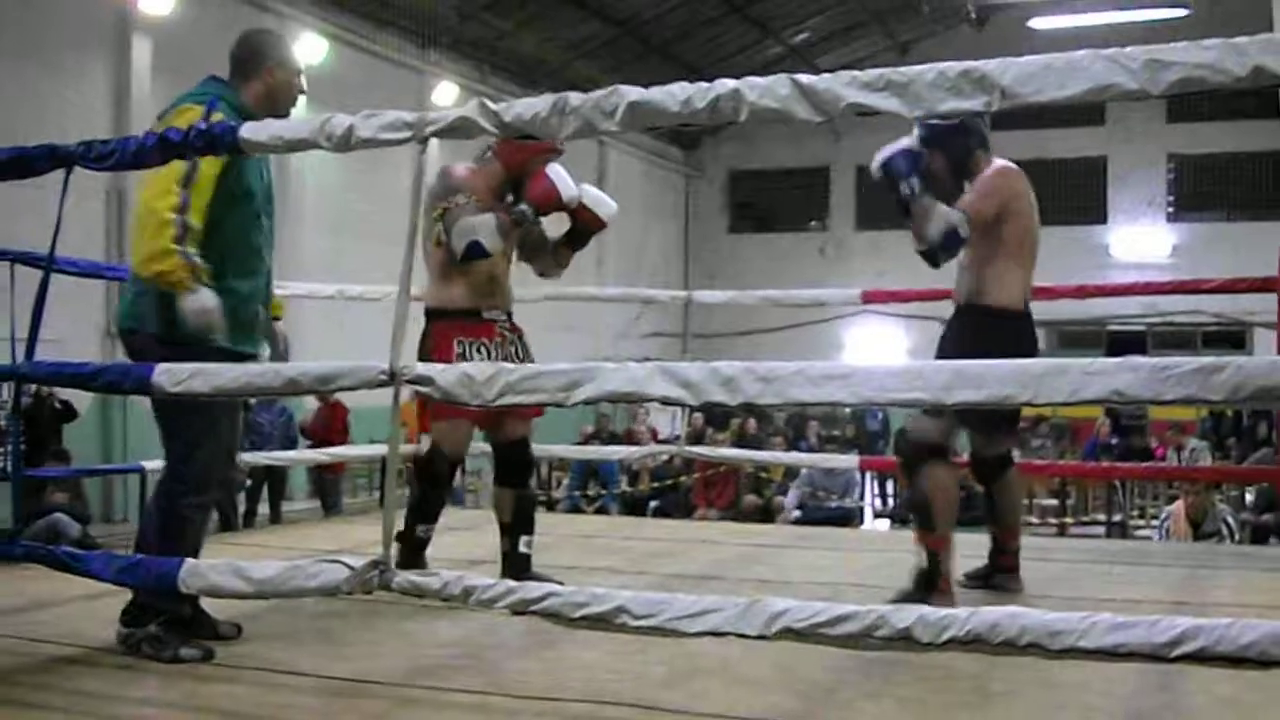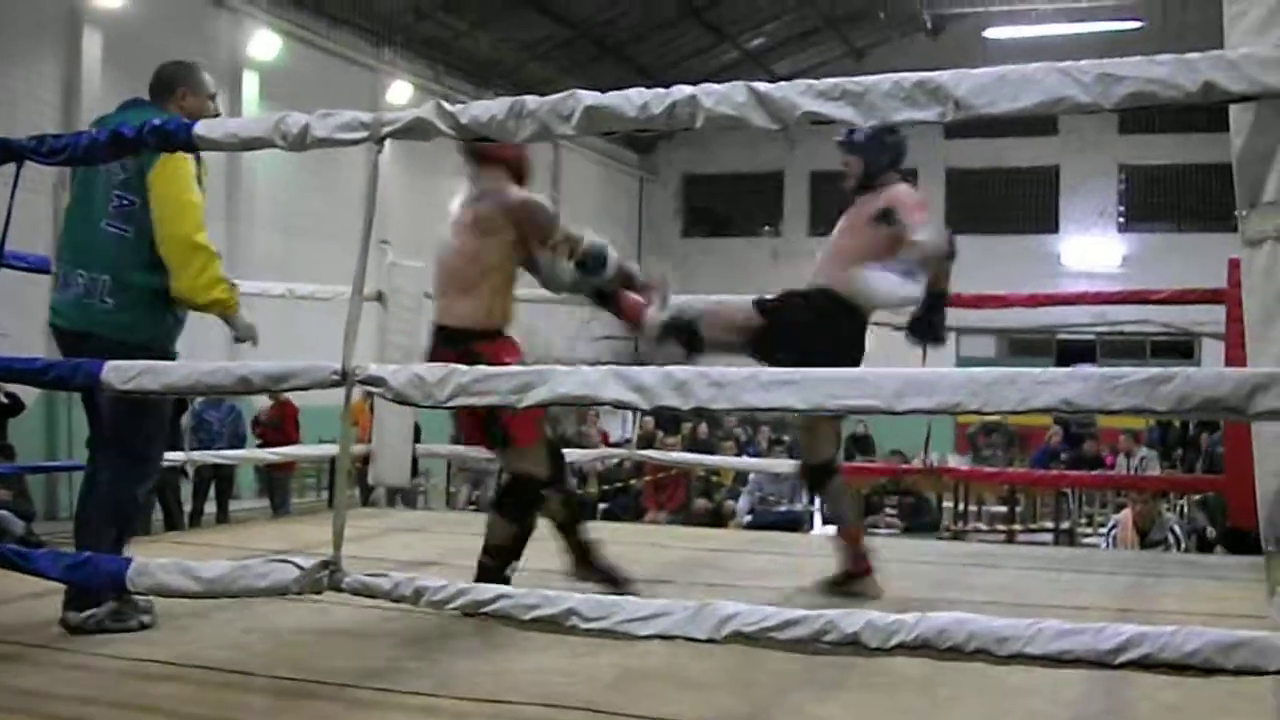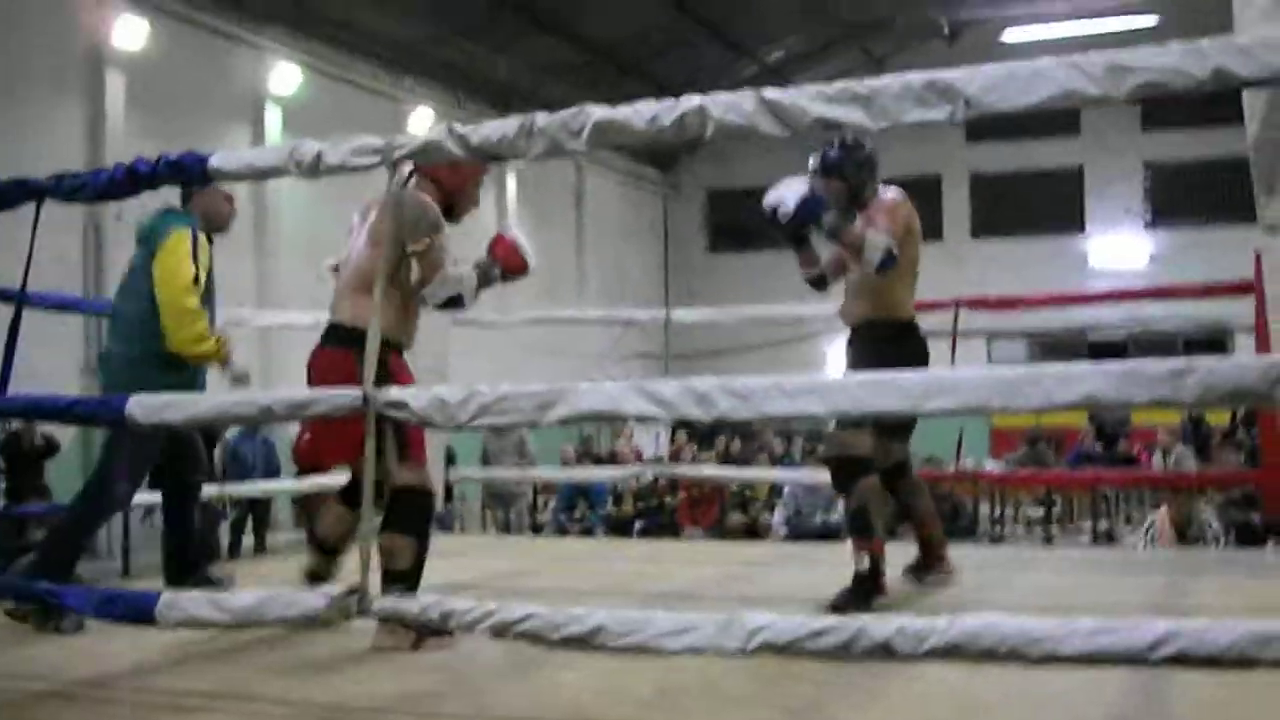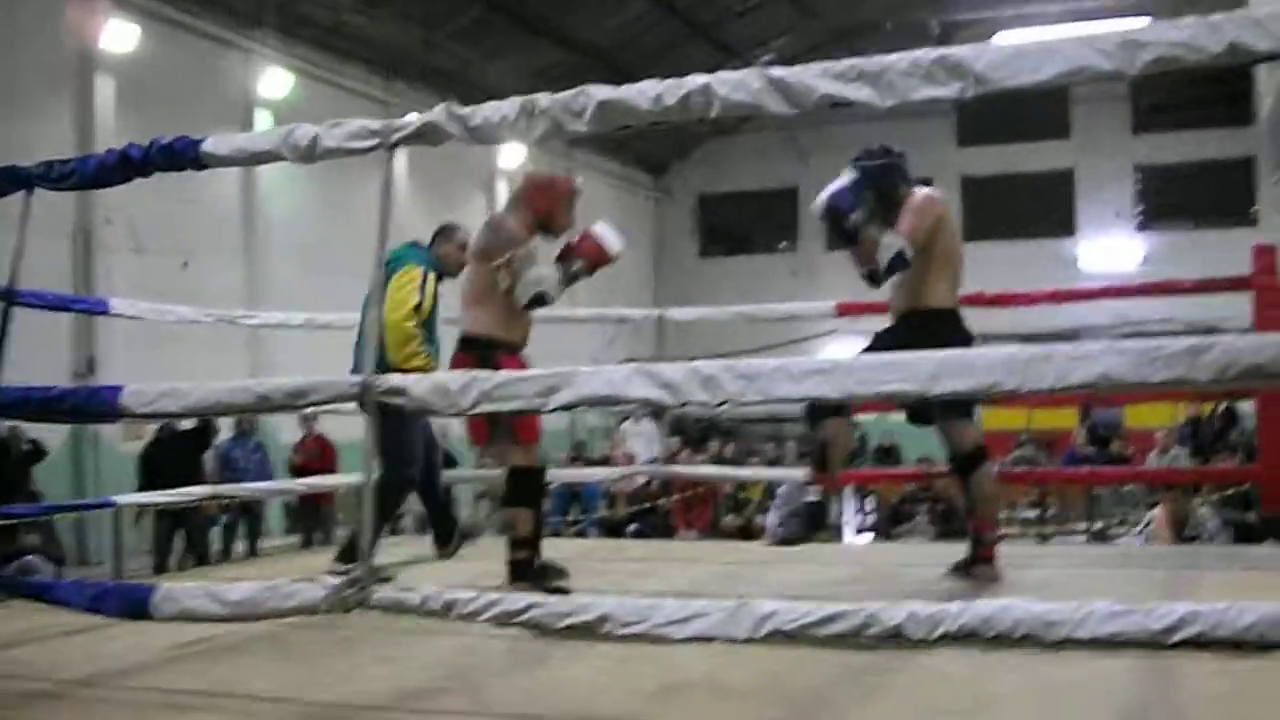
dt=1s
person 1, frame 1
right shoulder: (205, 117)
right elbow: (159, 208)
left wrist: (266, 311)
right wrist: (187, 286)
left hip: (216, 335)
right hip: (179, 331)
left knee: (210, 470)
right knee: (193, 474)
left ankle: (174, 603)
right ankle: (146, 616)
person 1, frame 2
right shoulder: (170, 146)
left elbow: (76, 231)
right elbow: (186, 244)
right wrist: (227, 308)
left hip: (79, 317)
right hip: (131, 325)
left knee: (110, 452)
right knee: (133, 461)
left ankle: (94, 584)
right ankle: (91, 598)
person 1, frame 3
left shoulder: (172, 239)
right shoulder: (183, 238)
right elbow: (181, 308)
right wrist: (219, 352)
left hip: (159, 384)
right hip: (147, 386)
left knee: (189, 472)
right knee: (109, 491)
left ankle: (185, 572)
person 1, frame 4
left shoulder: (416, 269)
right shoulder: (418, 270)
right elbow: (398, 322)
right wrist: (427, 370)
left knee: (428, 456)
right knee: (402, 470)
left ankle: (447, 535)
right ankle: (352, 556)
person 2, frame 1
left shoulder: (999, 178)
right shoulder: (993, 186)
left elbow: (943, 234)
right elbow: (938, 252)
left wrist: (910, 184)
right wrist: (912, 191)
left hip: (986, 329)
right hip: (1008, 331)
left knee: (923, 444)
right knee: (991, 451)
left ankle: (934, 582)
right ankle: (1004, 566)
person 2, frame 2
left shoulder: (898, 197)
right shoulder: (872, 204)
left elbow: (937, 242)
right elbow: (911, 265)
left wrist: (907, 270)
right wrist: (933, 307)
left hip: (820, 319)
right hip: (837, 329)
left knee: (709, 327)
right knee: (817, 463)
right ankle: (857, 569)
person 2, frame 3
left shoulder: (890, 204)
right shoulder: (860, 218)
left elbow: (880, 260)
right elbow: (820, 279)
left wrist: (826, 219)
right wrist: (798, 235)
left hip: (889, 342)
right hip: (873, 343)
left knee: (849, 452)
right knee: (890, 458)
left ankle: (869, 576)
right ankle: (933, 554)
person 2, frame 4
left shoulder: (924, 202)
right shoulder: (913, 211)
left elbow: (894, 259)
right elbow: (875, 273)
left wrist: (856, 219)
right wrist: (849, 233)
left hip: (923, 330)
right hip: (944, 334)
right knee: (967, 446)
right ankle: (984, 555)
person 3, frame 1
left shoulder: (511, 203)
right shoulder: (454, 181)
left elbow: (550, 263)
right elbow: (468, 244)
left wrist: (582, 230)
right wrist: (529, 207)
left hip: (504, 335)
right hip: (454, 335)
left knee: (517, 454)
right knee: (447, 452)
left ankle: (516, 566)
right ankle: (410, 554)
person 3, frame 2
left shoulder: (475, 201)
right shoulder: (515, 204)
left elbow: (551, 273)
right elbow: (582, 256)
left wrist: (612, 298)
right wrist: (629, 281)
left hip: (483, 349)
right hip: (472, 353)
left knee: (544, 456)
right knee: (530, 474)
left ankle: (585, 557)
right ankle: (488, 581)
person 3, frame 3
left shoulder: (380, 208)
right shoulder: (418, 208)
right elbow: (444, 290)
right wrist: (492, 269)
left hip: (337, 352)
right hip: (364, 360)
left knee: (368, 479)
right knee: (411, 487)
left ankle: (314, 581)
right ankle: (397, 619)
person 3, frame 4
left shoulder: (514, 236)
right shoulder: (503, 229)
left elbow: (518, 294)
right elbow: (532, 292)
left wrist: (566, 266)
right wrist: (580, 263)
left hip: (493, 358)
right hip: (489, 359)
left knee: (522, 457)
right knee: (526, 465)
left ankle: (527, 559)
right ankle: (522, 575)
